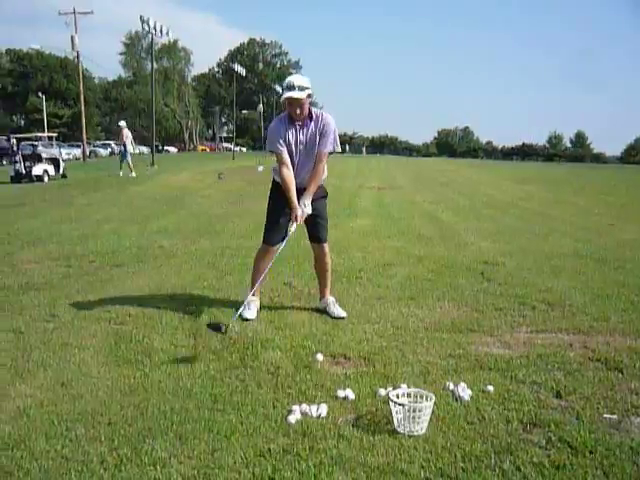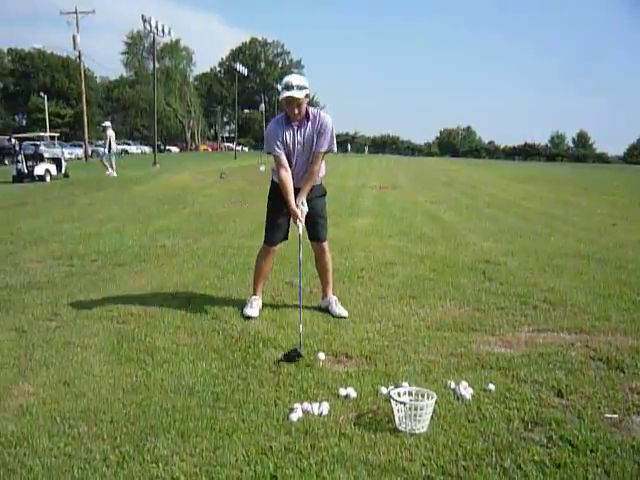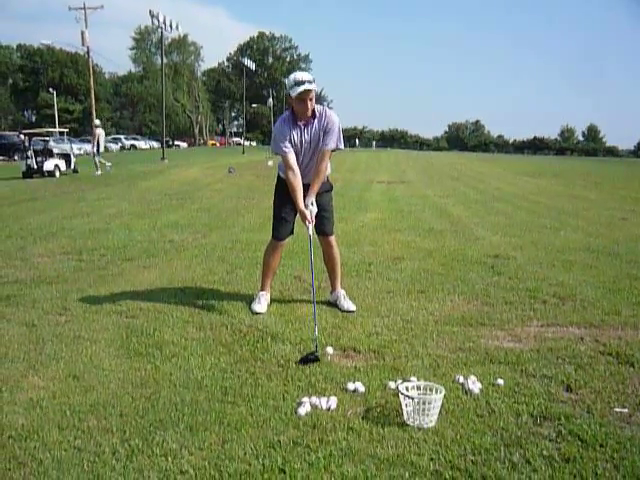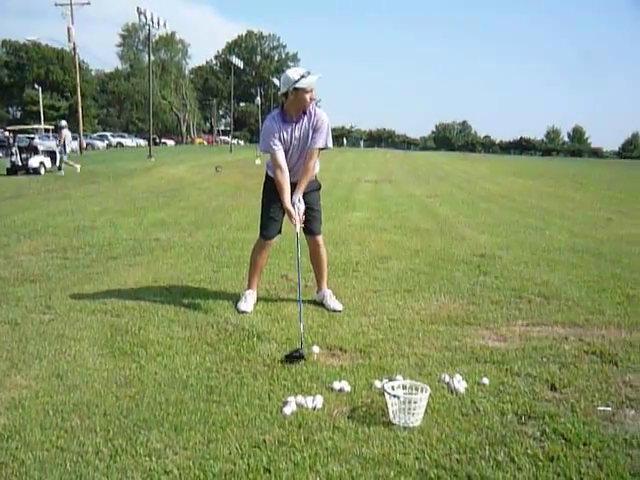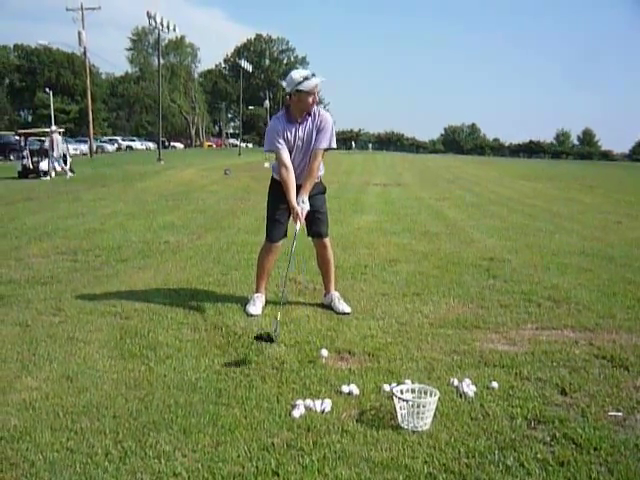
dt=0.5s
person 1, frame 1
left shoulder: (325, 122)
right shoulder: (277, 126)
left elbow: (320, 164)
right elbow: (285, 167)
left wrist: (306, 199)
right wrist: (293, 205)
left hip: (314, 190)
right hip: (283, 189)
left knee: (321, 246)
right knee: (269, 244)
left ankle: (326, 299)
right ankle: (254, 298)
person 1, frame 2
left shoulder: (323, 121)
right shoulder: (275, 127)
left elbow: (316, 163)
right elbow: (283, 168)
left wrist: (302, 198)
right wrist: (292, 205)
left hip: (313, 189)
right hip: (281, 189)
left knee: (321, 244)
right knee: (270, 244)
left ankle: (329, 297)
right ankle: (256, 297)
person 1, frame 3
left shoulder: (329, 119)
right shoulder: (282, 126)
left elbow: (323, 162)
right elbow: (291, 169)
left wrist: (311, 198)
right wrist: (300, 207)
left hip: (319, 185)
right hip: (287, 185)
left knee: (328, 238)
right knee: (278, 239)
left ankle: (337, 292)
right ankle: (264, 292)
person 1, frame 4
left shoulder: (319, 118)
right shoulder: (272, 124)
left elbow: (311, 160)
right elbow: (279, 167)
left wrist: (298, 195)
right wrist: (287, 205)
left hip: (308, 184)
right hip: (276, 183)
left knee: (316, 238)
right knee: (266, 238)
left ankle: (323, 291)
right ankle: (251, 291)
person 1, frame 5
left shoulder: (323, 119)
right shoulder: (277, 124)
left elbow: (316, 161)
right elbow: (285, 165)
left wrist: (303, 197)
right wrist: (292, 204)
left hip: (313, 185)
right hip: (282, 186)
left knee: (322, 240)
right knee: (272, 241)
left ankle: (330, 294)
right ankle: (259, 294)
